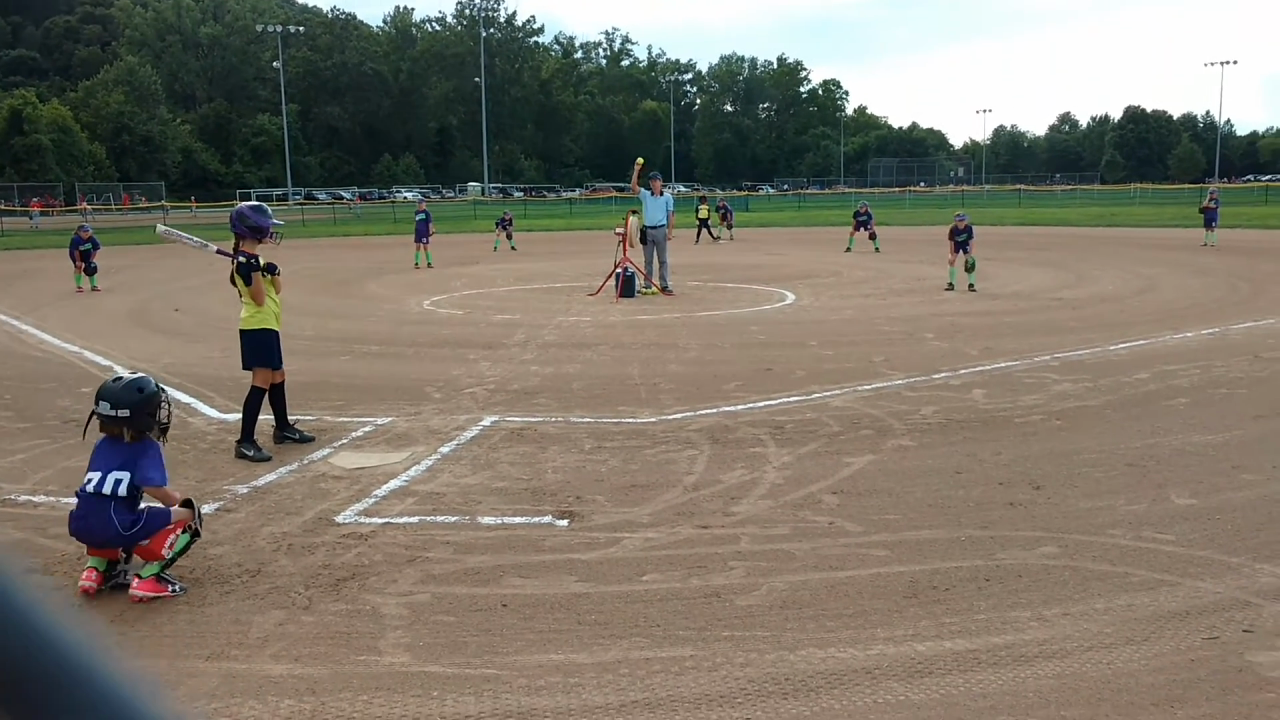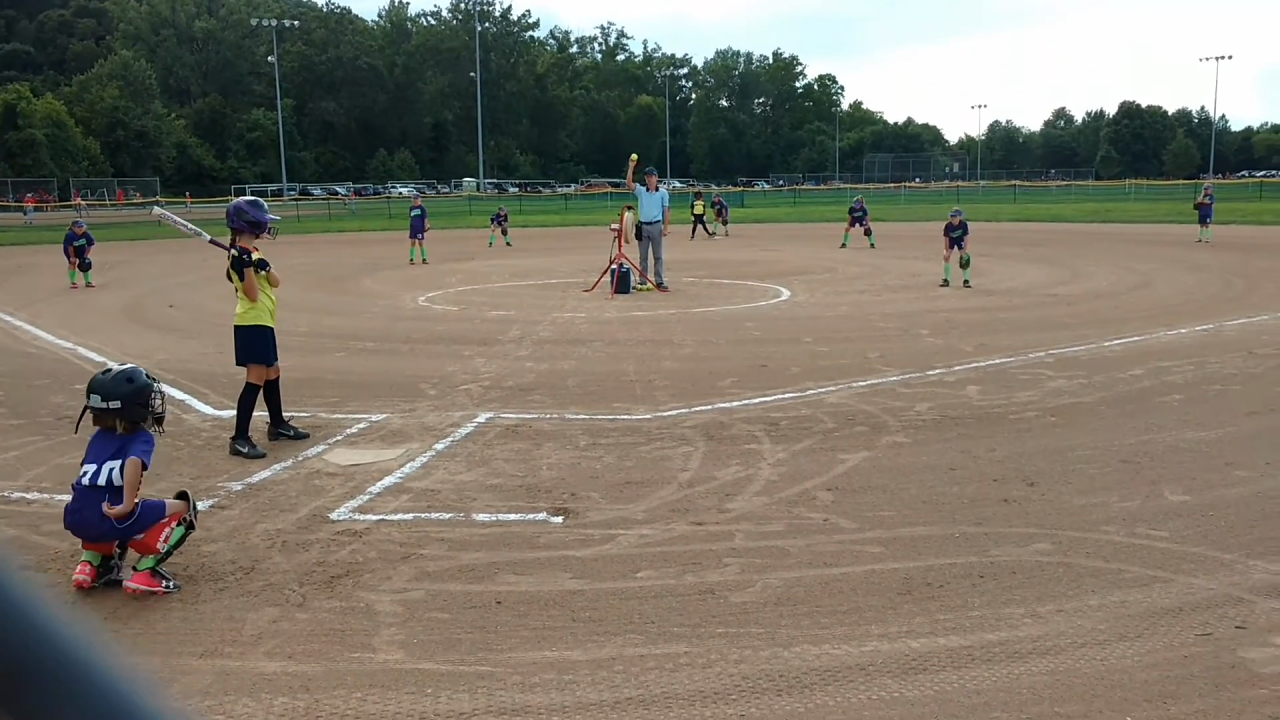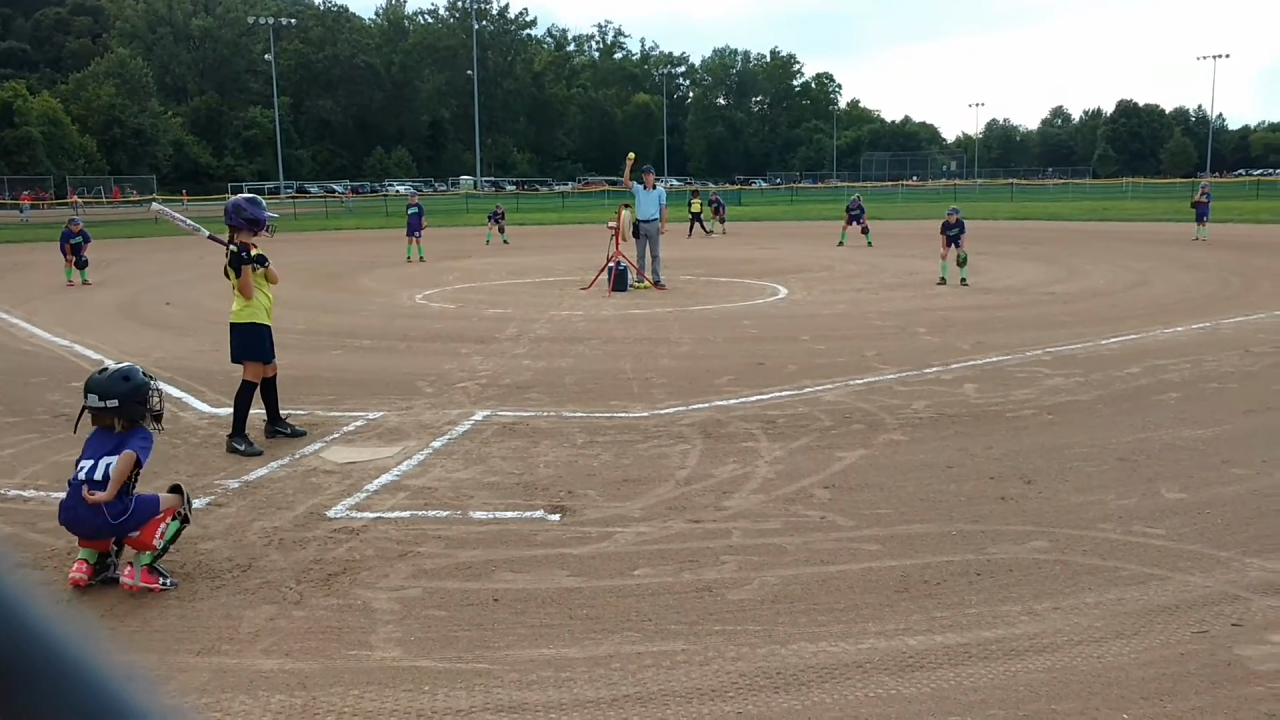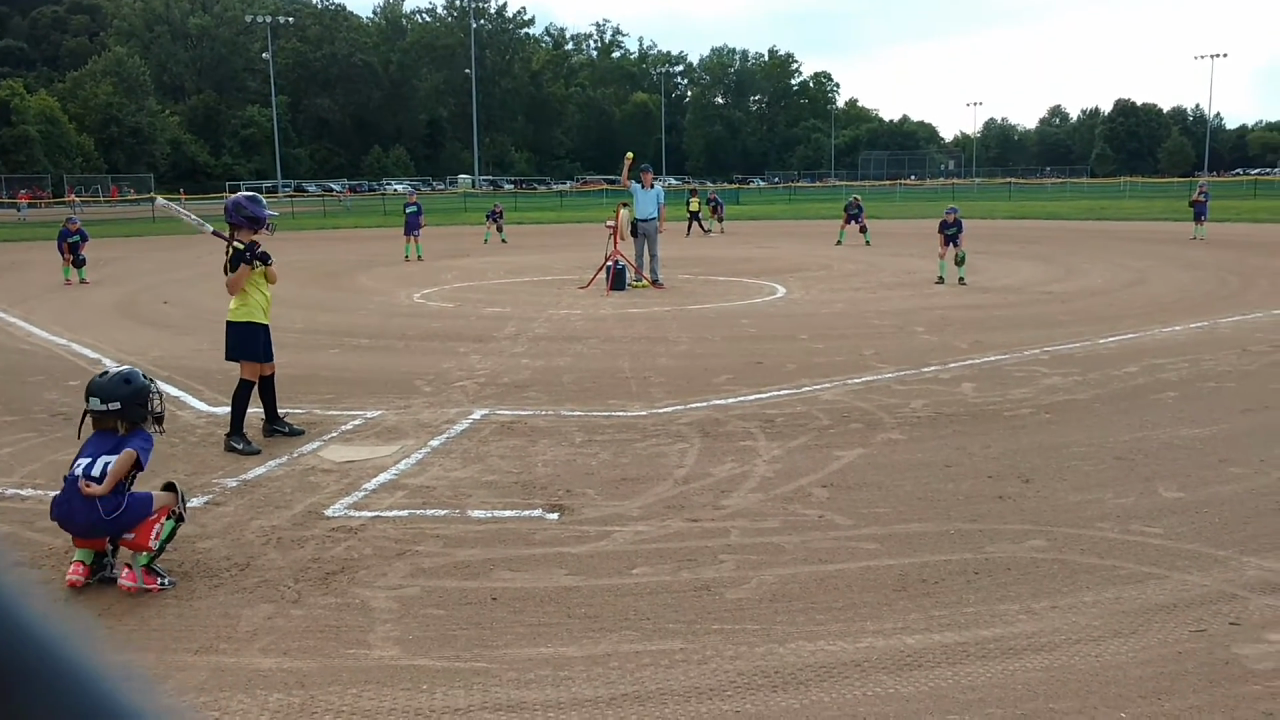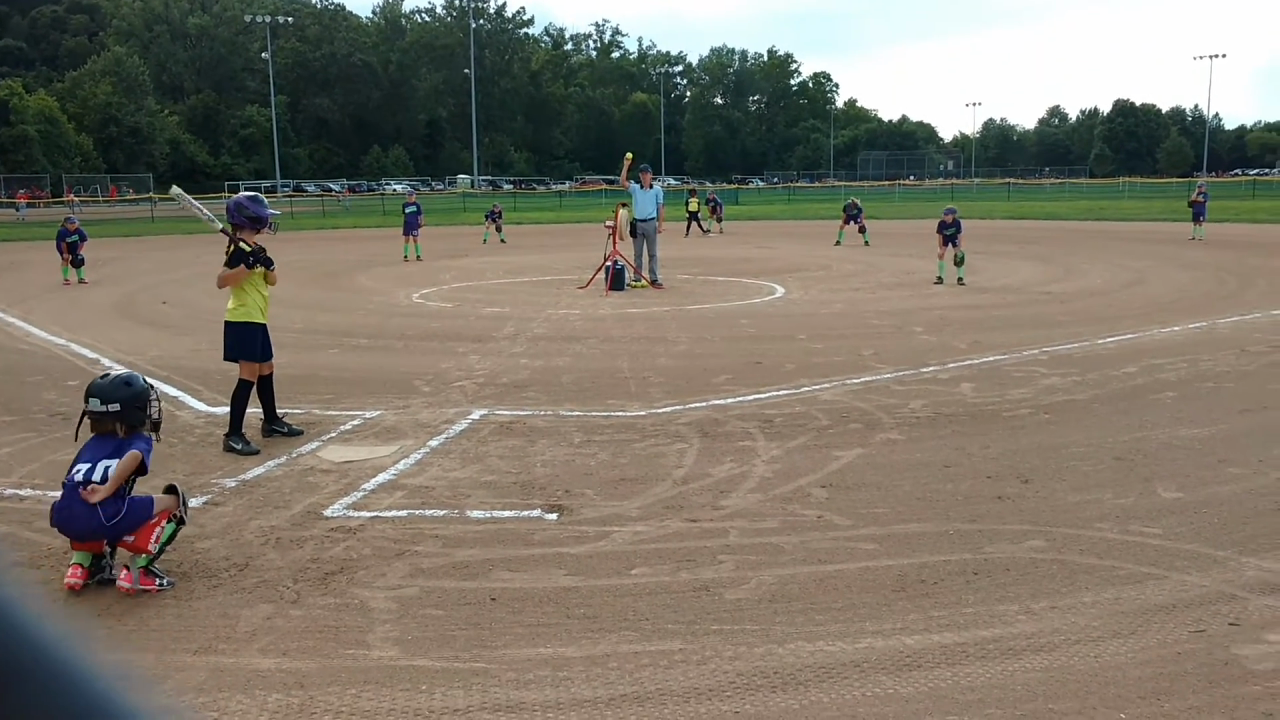
dt=0.1s
person 1, frame 1
left shoulder: (255, 257)
right shoulder: (244, 262)
left elbow: (277, 289)
right elbow: (260, 300)
left wrist: (273, 271)
right wrist: (256, 271)
left hip: (268, 326)
right hip: (258, 327)
left knee: (277, 376)
right knee: (262, 382)
left ankle: (283, 428)
right ankle: (245, 442)
person 1, frame 2
left shoulder: (253, 252)
right shoulder: (239, 256)
left elbow: (275, 283)
right elbow: (253, 295)
left wrist: (265, 267)
right wrist: (248, 267)
left hip: (263, 322)
right hip: (252, 323)
left knee: (272, 373)
right knee: (256, 378)
left ankle: (277, 425)
right ankle: (239, 439)
person 1, frame 3
left shoulder: (251, 249)
right shoulder: (237, 253)
left elbow: (274, 279)
right elbow: (246, 292)
left wrist: (263, 262)
right wrist: (247, 264)
left hip: (261, 320)
right hip: (248, 321)
left knee: (269, 370)
right knee: (253, 376)
left ankle: (274, 422)
right ankle: (236, 437)
person 1, frame 4
left shoulder: (252, 247)
right shoulder: (238, 250)
left elbow: (272, 279)
right elbow: (232, 288)
left wrist: (265, 260)
right wrist: (245, 262)
left hip: (258, 319)
right hip: (245, 320)
left knee: (267, 369)
right knee: (250, 375)
left ankle: (272, 421)
right ankle: (234, 436)
person 1, frame 5
left shoulder: (255, 247)
right shoulder: (241, 249)
left elbow: (272, 281)
right elbow: (221, 281)
left wrist: (267, 264)
right wrist: (249, 265)
left hip: (256, 319)
right hip: (243, 319)
left knee: (266, 369)
right knee: (249, 375)
left ankle: (271, 421)
right ankle: (233, 436)
person 2, frame 1
left shoulder: (102, 444)
right shoulder: (149, 447)
right elbow: (153, 486)
right wrist: (172, 499)
left hip: (81, 526)
right hip: (117, 527)
right knee: (189, 514)
left ankle: (96, 570)
right ankle: (149, 577)
person 2, frame 2
left shoulder: (98, 437)
right shoulder: (142, 437)
left elbow: (92, 484)
right elbow: (133, 462)
right wrist: (128, 504)
left hip: (76, 520)
right hip: (111, 520)
right knee: (184, 507)
left ankle: (91, 564)
right ankle: (145, 571)
person 2, frame 3
left shoulder: (96, 434)
right shoulder: (141, 435)
left elbow: (83, 477)
right elbow: (127, 458)
right wrist: (110, 494)
left hip: (72, 516)
right hip: (108, 516)
right knee: (178, 501)
left ankle: (88, 562)
right ankle: (142, 567)
person 2, frame 4
left shoulder: (97, 436)
right shoulder: (142, 437)
left elbow: (78, 476)
right elbow: (127, 456)
right wrist: (104, 488)
left hip: (65, 513)
right hip: (101, 514)
right knee: (172, 499)
left ankle: (84, 563)
right ankle: (139, 568)
person 2, frame 5
left shoulder: (93, 442)
right shoulder: (140, 439)
left elbow: (73, 480)
right elbow: (134, 457)
right wrist: (107, 490)
left hip: (64, 518)
right hip: (99, 521)
right knee: (173, 501)
left ankle: (82, 565)
right ankle: (138, 570)
